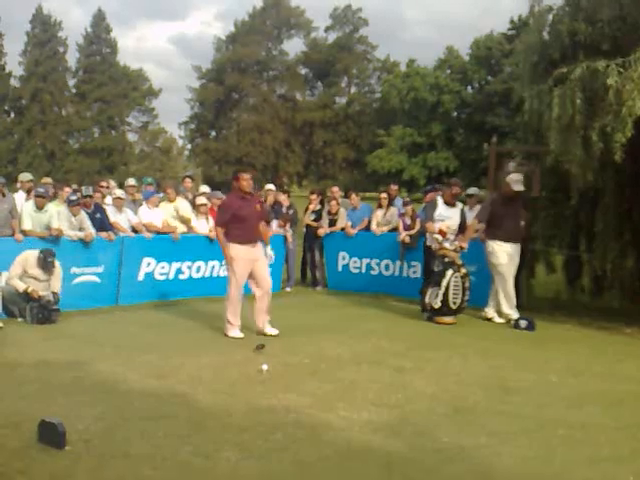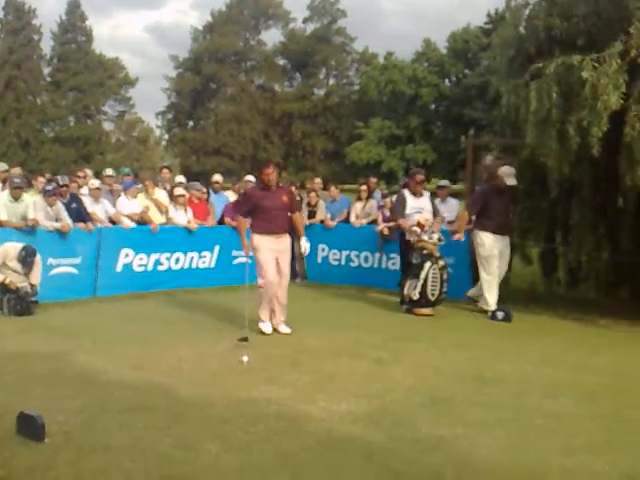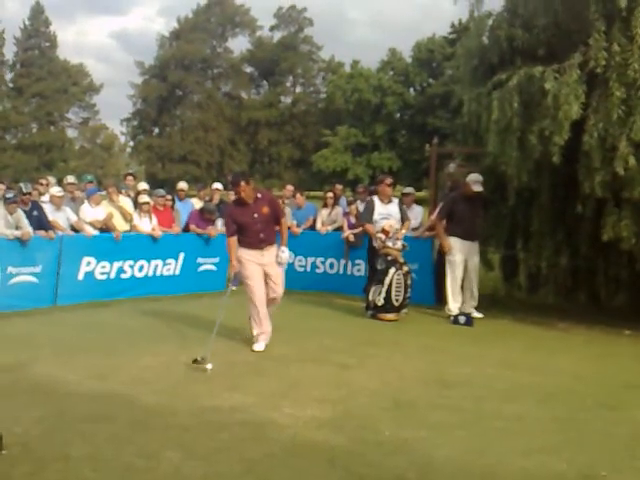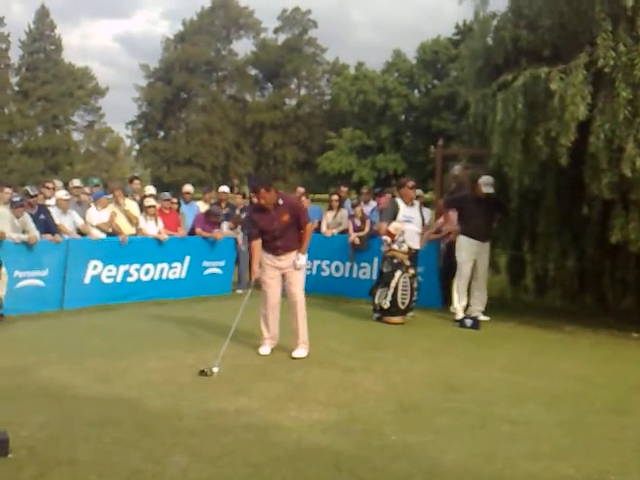
dt=0.5s
person 1, frame 1
left shoulder: (256, 200)
right shoulder: (230, 202)
right elbow: (219, 228)
left wrist: (267, 244)
right wrist: (225, 250)
left hip: (256, 248)
right hip: (237, 250)
left knee: (265, 285)
right knee: (235, 289)
left ankle: (263, 324)
right ankle: (232, 326)
person 1, frame 2
left shoulder: (285, 191)
right shoulder: (252, 193)
left elbow: (295, 214)
right elbow: (240, 216)
left wrist: (302, 237)
right wrist: (243, 240)
left hip: (284, 239)
right hip: (263, 240)
left knee: (283, 282)
right knee: (269, 279)
left ankle: (279, 320)
right ankle: (264, 318)
person 1, frame 3
left shoulder: (268, 198)
right shoulder: (232, 210)
left elbow: (282, 221)
right elbow: (231, 236)
left wrist: (284, 246)
right wrist: (233, 260)
left hip: (271, 251)
right hip: (248, 254)
left knee: (276, 292)
right knee: (257, 296)
left ankle: (257, 320)
right ankle: (262, 336)
person 1, frame 4
left shoulder: (292, 203)
right shoulder: (254, 213)
left elbow: (307, 227)
right elbow: (255, 240)
left wrist: (302, 253)
right wrist: (255, 264)
left hip: (293, 257)
right hip: (269, 258)
left knee: (297, 299)
right knee: (270, 300)
left ankle: (302, 344)
right ankle: (268, 340)
person 2, frame 1
left shoulder: (519, 198)
right shoulder: (494, 200)
right elbow: (478, 221)
left wrist: (522, 222)
left hip: (515, 244)
right hip: (497, 244)
left knee: (501, 280)
right knee: (504, 279)
left ankle: (491, 311)
right ankle: (511, 313)
person 2, frame 2
left shoulder: (509, 191)
right shoulder: (484, 191)
right elbow: (469, 213)
left wrist: (509, 218)
left hip: (504, 236)
right hip: (486, 235)
left knee: (500, 270)
right knee: (489, 271)
left ankle: (476, 294)
right ankle: (490, 306)
person 2, frame 3
left shoulder: (480, 199)
right shoulder: (453, 198)
left elbow: (484, 214)
right elbow: (439, 220)
left wrist: (479, 227)
right wrist: (443, 240)
left hip: (473, 242)
right hip: (456, 241)
left knee: (472, 277)
right knee: (454, 276)
left ankle: (469, 307)
right ankle: (453, 310)
person 2, frame 4
left shoulder: (494, 201)
right shoulder: (464, 198)
left elbow: (504, 213)
right elbow: (442, 204)
left wrist: (493, 224)
left hip: (484, 243)
right hip: (466, 240)
left knee: (481, 277)
right knee: (463, 274)
left ankle: (475, 310)
right ankle: (459, 309)
person 3, frame 1
left shoulder: (460, 207)
right shoulder: (435, 202)
left elbow: (465, 230)
right elbow: (428, 223)
left wrist: (462, 241)
right wrist: (437, 234)
right hip: (432, 246)
right knee: (430, 277)
right ankle: (427, 307)
person 3, frame 2
left shoulder: (427, 196)
right shoulder: (403, 196)
left elbow: (437, 215)
right elbow: (399, 219)
left wrist: (436, 225)
right wrist: (411, 228)
right hip: (409, 239)
right knee: (408, 270)
left ankle: (427, 300)
right ankle: (406, 300)
person 3, frame 3
left shoulder: (397, 203)
right shoulder: (372, 202)
left elbow: (407, 221)
right elbow: (366, 224)
left wrist: (402, 231)
right wrist: (377, 234)
right hip: (377, 245)
right knee: (375, 276)
person 3, frame 4
left shoulder: (418, 205)
right shoulder: (394, 204)
left elbow: (423, 226)
right elbow: (384, 223)
left wrist: (423, 237)
left hip: (413, 248)
